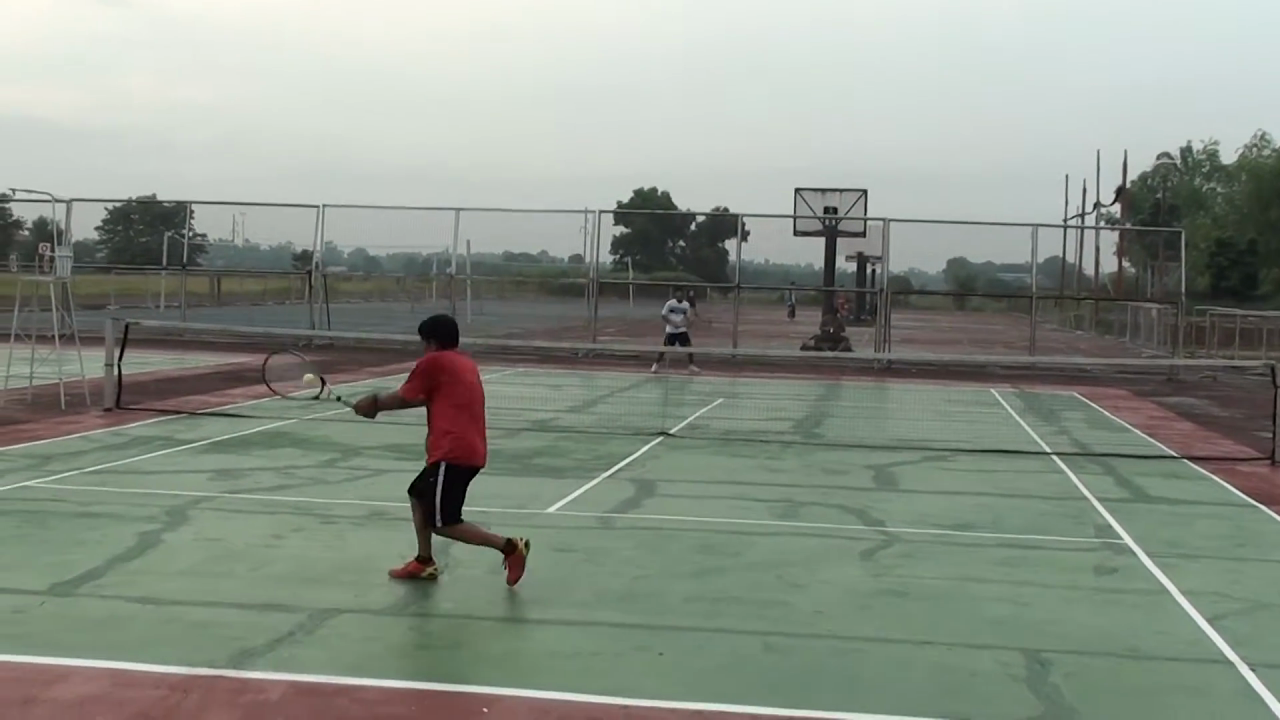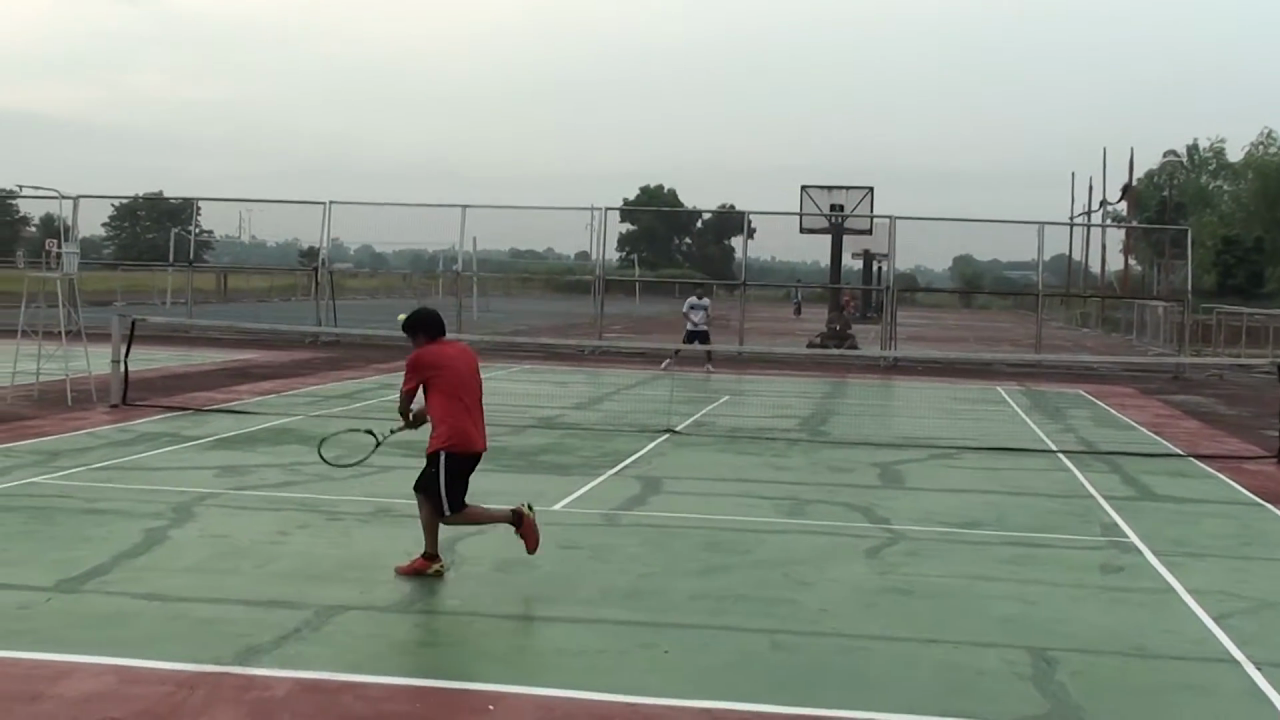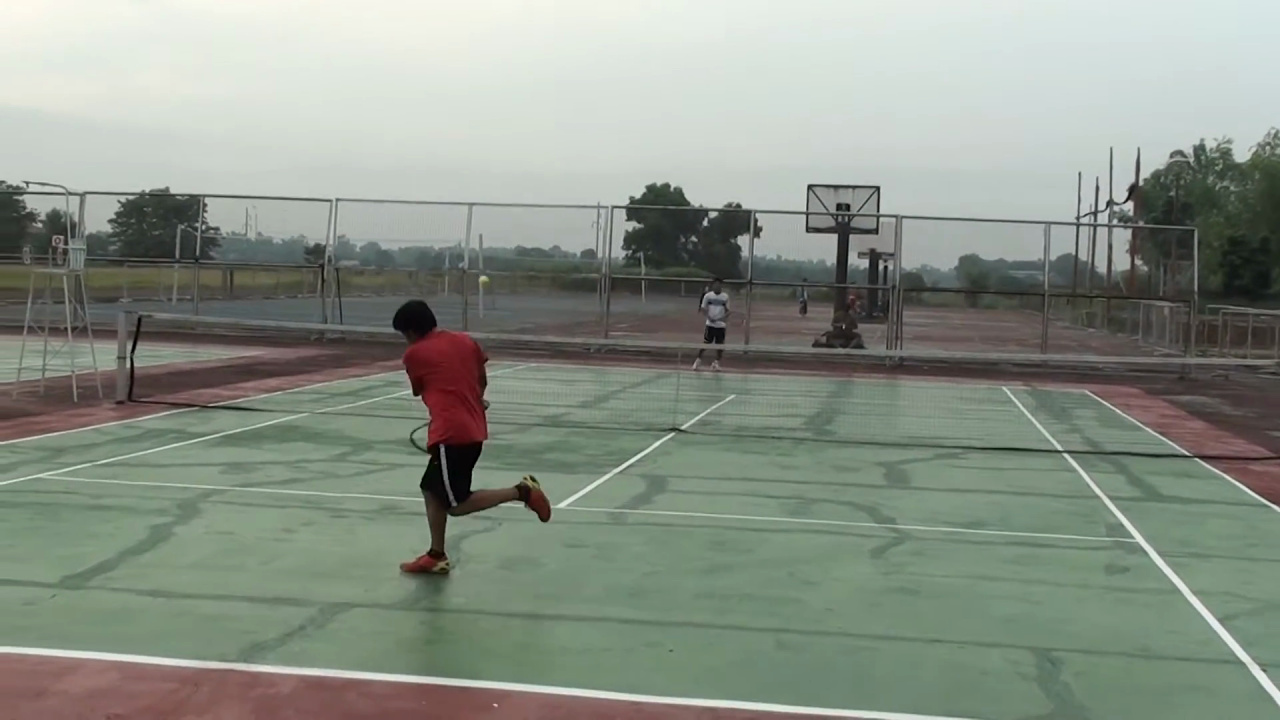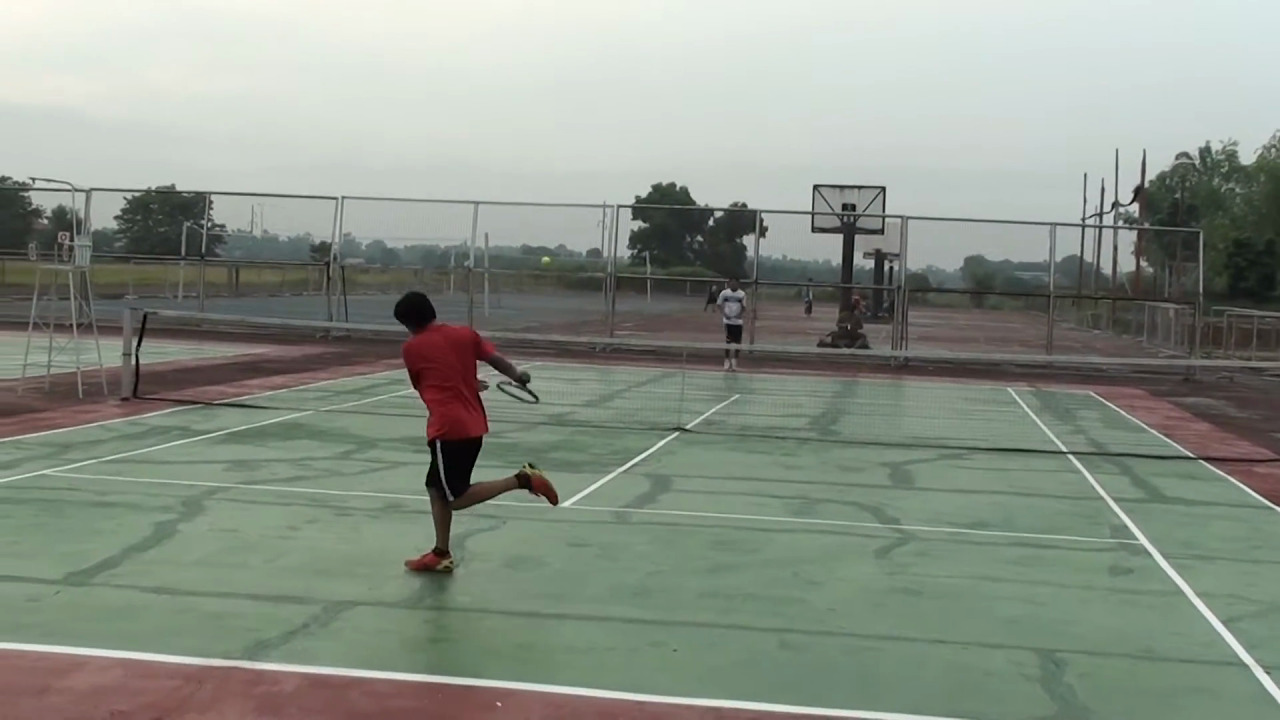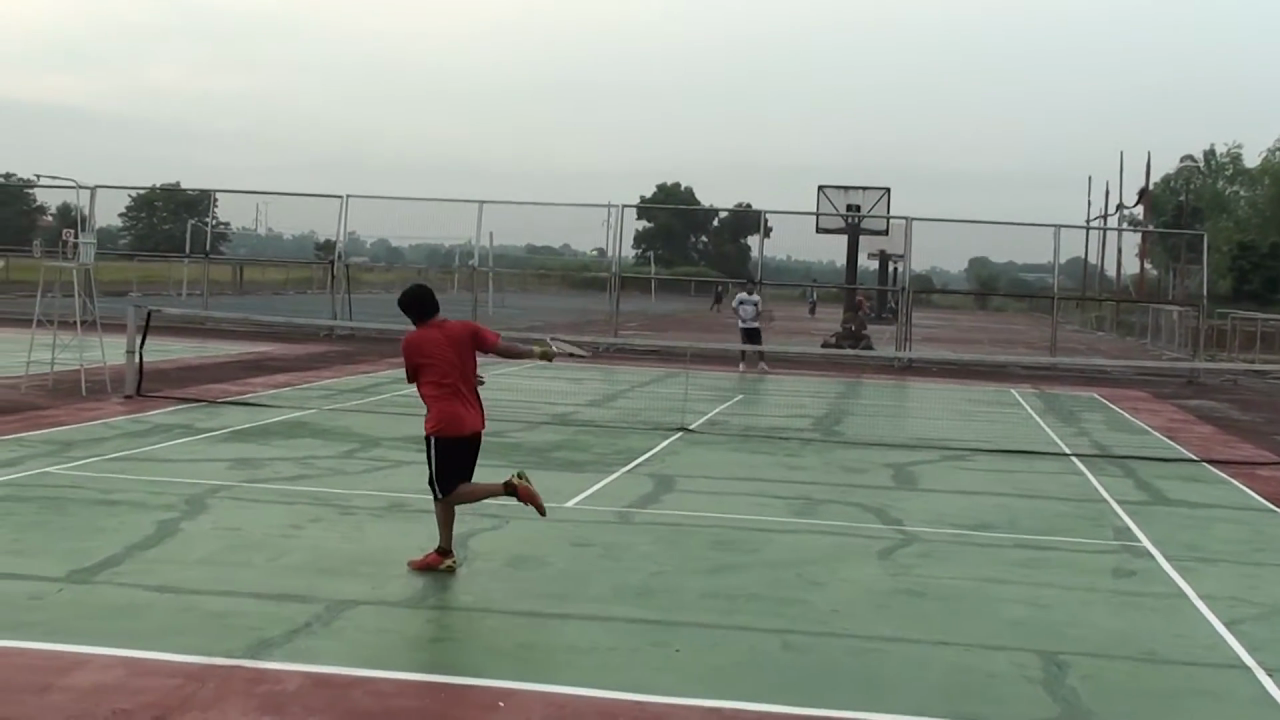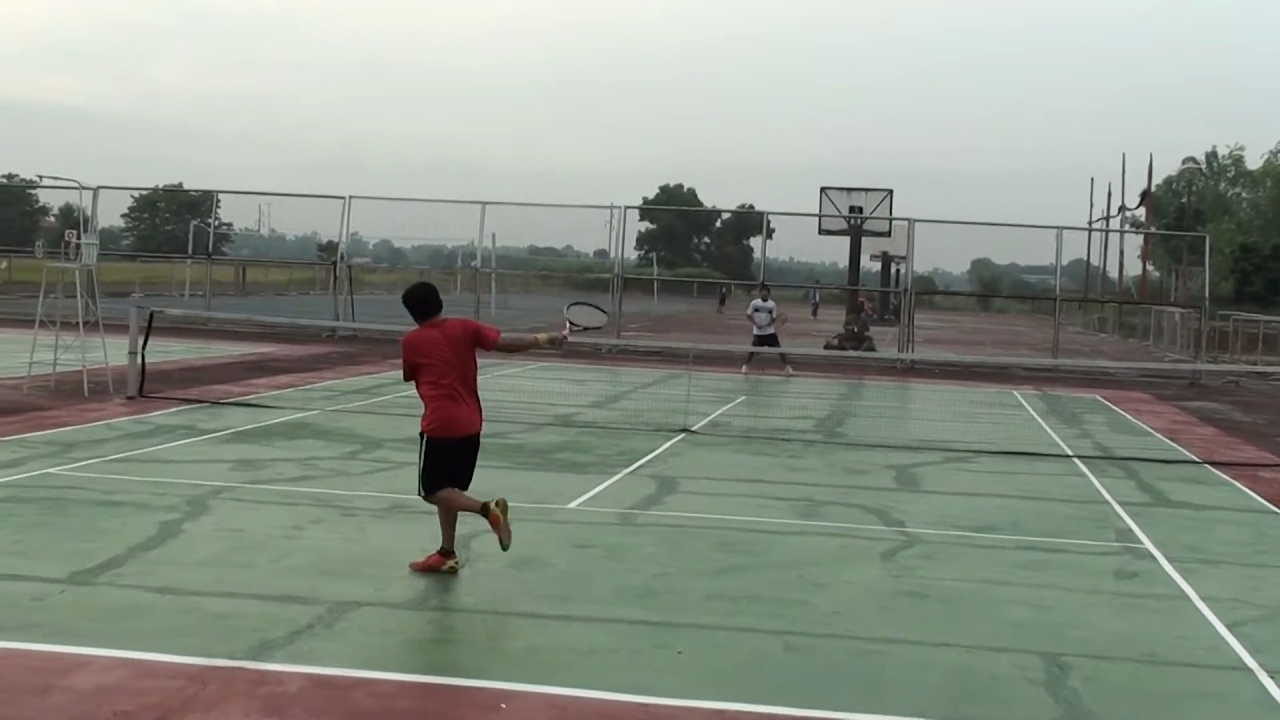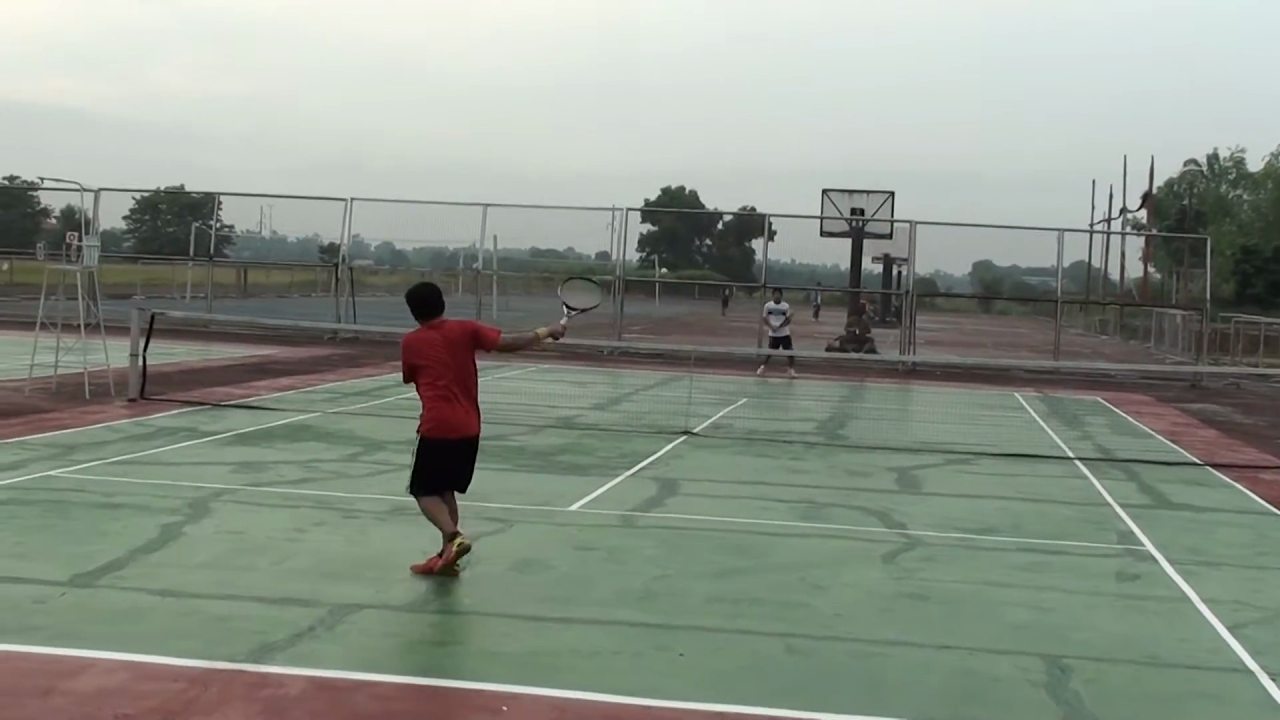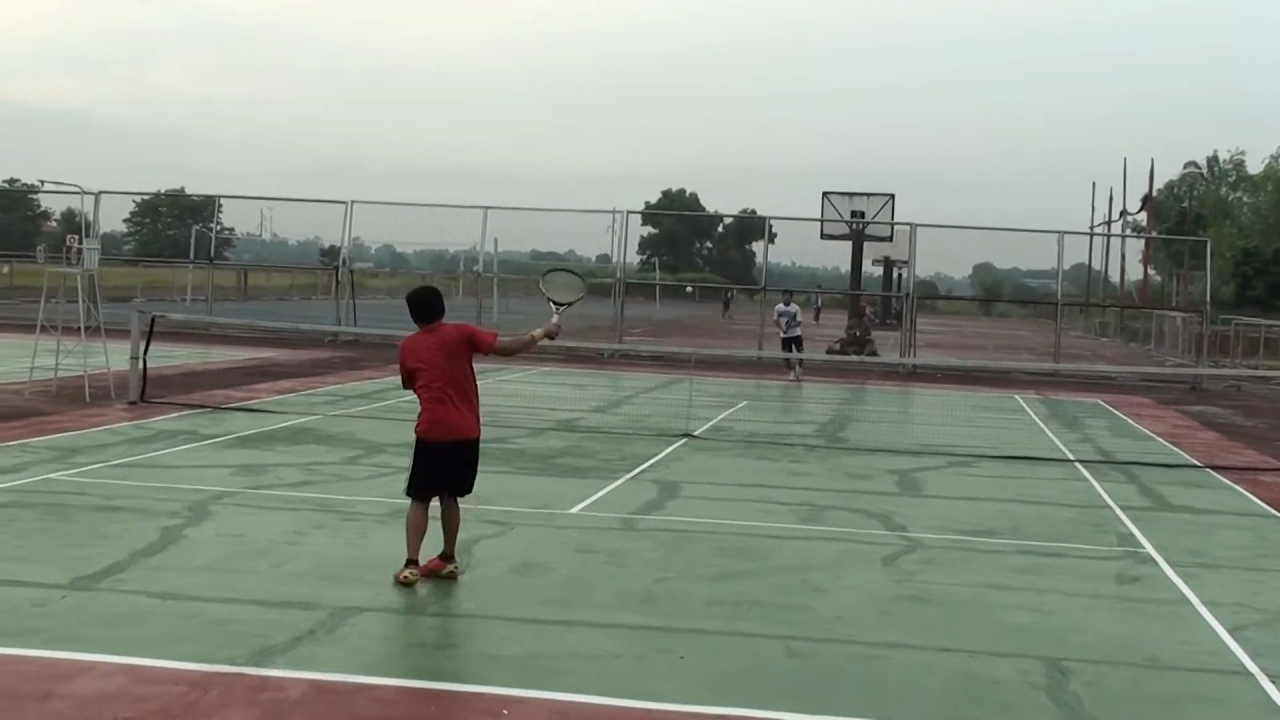
dt=0.1s
person 1, frame 1
left shoulder: (433, 363)
right shoulder: (467, 365)
left elbow: (403, 399)
left wrist: (372, 403)
right wrist: (377, 402)
left hip: (455, 454)
right hip: (469, 449)
left knee: (442, 523)
right knee: (418, 495)
left ankle: (509, 545)
right ankle: (425, 561)
person 1, frame 2
left shoulder: (419, 358)
right shoulder: (466, 352)
left elbow: (405, 402)
left wrist: (407, 417)
left hip: (451, 442)
right hip: (470, 441)
left knee: (450, 513)
right knee: (425, 491)
left ankle: (515, 516)
right ankle: (431, 558)
person 1, frame 3
left shoulder: (413, 355)
right shoulder: (465, 341)
right elbow: (481, 378)
left hip: (451, 433)
right hip: (473, 431)
left knee: (459, 502)
right knee: (432, 489)
left ankle: (522, 490)
right ankle: (437, 556)
person 1, frame 4
left shoulder: (411, 348)
right shoulder: (465, 334)
right elbow: (496, 359)
right wrist: (517, 374)
left hip: (449, 429)
right hip: (473, 426)
left knee: (456, 498)
right knee: (437, 487)
left ankle: (522, 479)
right ankle: (441, 554)
person 1, frame 5
left shoulder: (411, 342)
right shoulder: (465, 329)
right elbow: (503, 348)
right wrist: (538, 352)
left hip: (444, 425)
right hip: (472, 424)
left knee: (449, 494)
right knee: (445, 489)
left ankle: (510, 487)
right ankle: (444, 553)
person 1, frame 6
left shoulder: (411, 341)
right shoulder: (465, 328)
right elbow: (505, 343)
right wrist: (545, 339)
left hip: (440, 426)
right hip: (470, 424)
left knee: (433, 491)
right knee: (447, 487)
left ankle: (487, 508)
right ankle: (447, 554)
person 1, frame 7
left shoulder: (410, 343)
right shoulder: (465, 330)
right elbow: (509, 343)
right wrist: (547, 331)
left hip: (436, 429)
right hip: (468, 427)
left knee: (424, 494)
right knee: (446, 491)
left ankle: (455, 537)
right ankle: (447, 555)
person 1, frame 8
left shoulder: (408, 347)
right shoulder: (462, 334)
right elbow: (505, 347)
right wrist: (541, 332)
left hip: (432, 431)
right hip: (467, 431)
left knee: (419, 499)
right knee: (449, 495)
left ankle: (411, 565)
right ankle: (447, 559)
